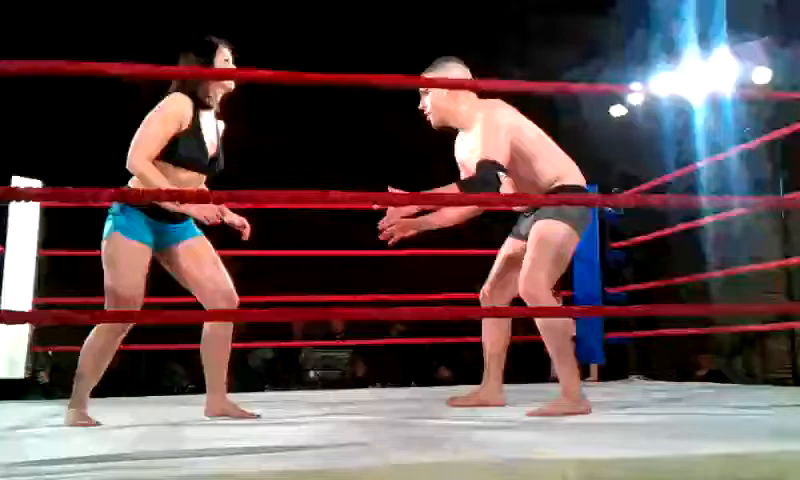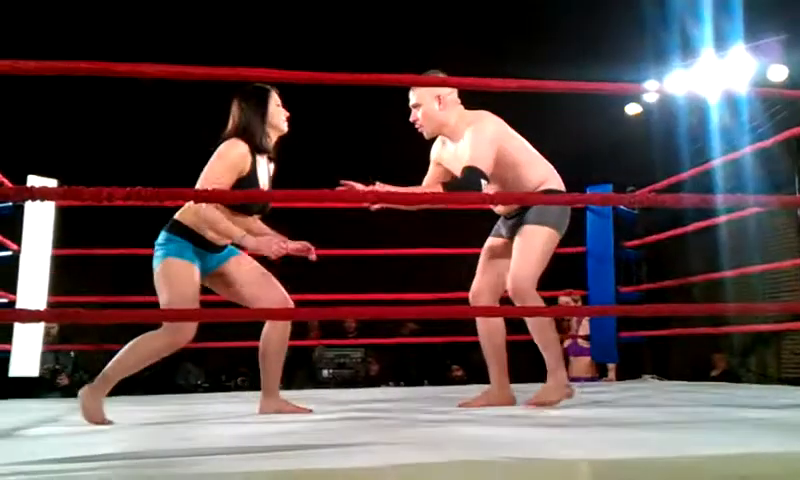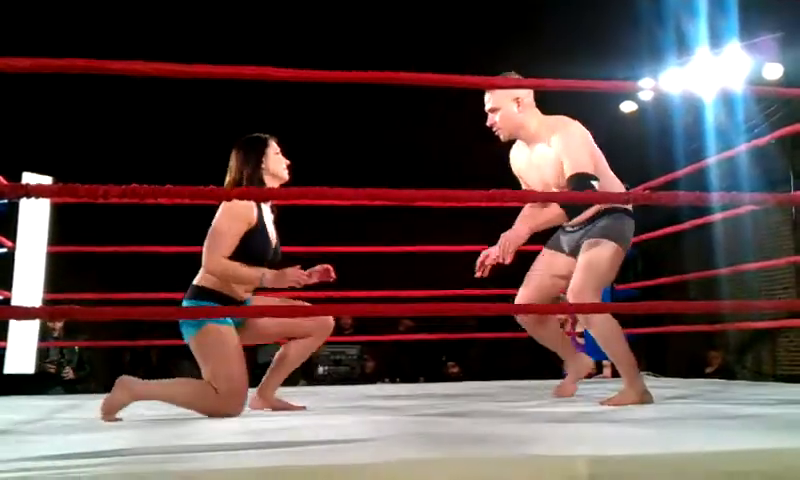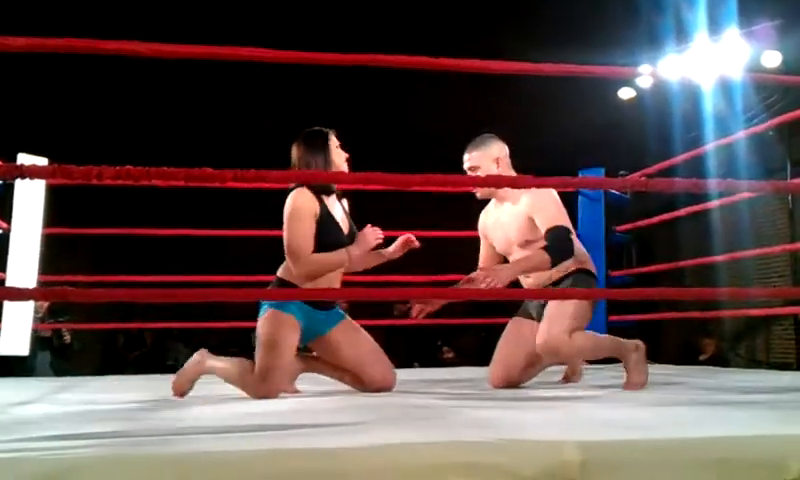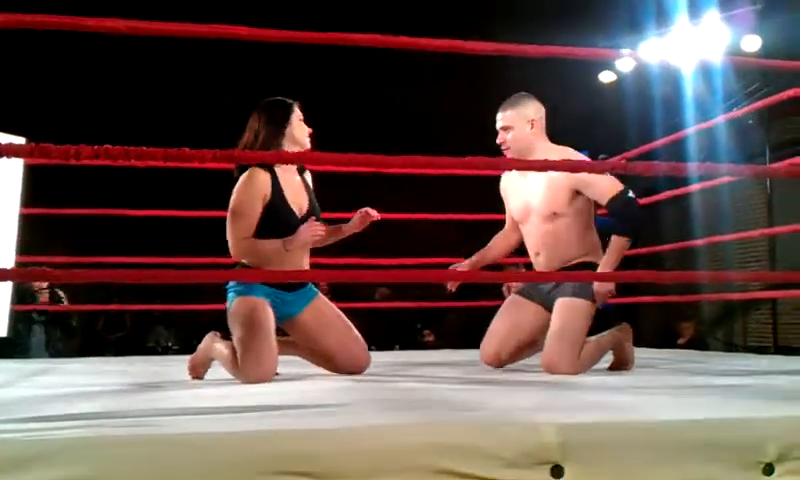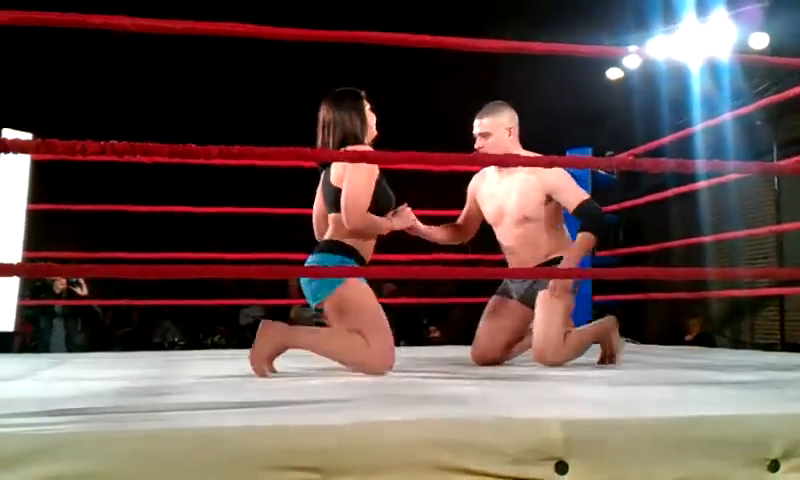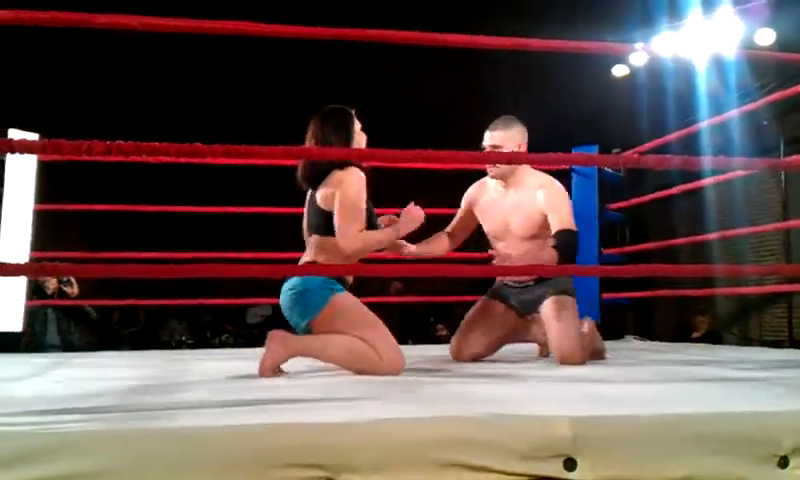
dt=0.7s
person 1, frame 1
left shoulder: (217, 124)
right shoulder: (178, 105)
right elbow: (136, 161)
left wrist: (225, 214)
right wrist: (185, 203)
left hip: (178, 226)
right hip: (135, 216)
left knee: (225, 299)
right knee: (122, 315)
left ankle: (217, 399)
right ankle: (76, 405)
person 1, frame 2
left shoulder: (267, 163)
right shoulder: (237, 151)
right elbow: (201, 205)
left wrist: (284, 243)
right wrist: (248, 239)
left hip: (218, 252)
right hip: (181, 244)
left knee: (281, 306)
right knee: (181, 328)
left ankle: (271, 399)
right ankle: (95, 391)
person 1, frame 3
left shoulder: (265, 210)
right shoulder: (241, 203)
right elbow: (212, 263)
left wrist: (301, 277)
right wrist: (270, 278)
left hip: (241, 309)
right hip: (208, 307)
left knee: (322, 321)
right knee: (229, 402)
left ankle: (265, 392)
right ankle: (132, 389)
person 1, frame 4
left shoulder: (338, 201)
right shoulder: (303, 198)
right elbow: (304, 266)
left wrist: (388, 253)
right wrist: (354, 249)
left hip: (327, 311)
right hip: (289, 304)
left knee: (383, 381)
right knee: (266, 387)
left ankle: (298, 363)
right ankle: (206, 361)
person 1, frame 5
left shoulder: (303, 175)
right shoulder: (257, 178)
right elbow: (239, 249)
left wrist: (349, 227)
right wrist: (289, 243)
left hip: (299, 290)
right hip: (256, 288)
left knee: (358, 361)
right knee: (257, 372)
left ankle: (278, 345)
right ankle: (214, 347)
person 1, frame 6
left shoulder: (334, 165)
right shoulder: (360, 154)
right elbow: (352, 220)
left wrist: (385, 224)
right wrist: (394, 222)
left hip: (327, 264)
right hip: (337, 266)
left knee: (383, 357)
right knee: (378, 360)
left ankle: (289, 336)
right ankle: (279, 334)
person 1, frame 7
left shoulder: (319, 183)
right shoulder: (350, 177)
right elbow: (351, 245)
left wrist: (377, 226)
right wrist: (399, 228)
left hip: (297, 290)
right hip: (318, 287)
right knee: (389, 361)
left ankle: (290, 344)
right ankle: (289, 344)
person 2, frame 1
left shoulder: (492, 116)
right shoulder: (463, 143)
left elbow: (487, 183)
right elbow: (474, 202)
left wrist: (417, 201)
right wrist: (419, 223)
left hip: (564, 199)
right hip: (532, 212)
left knee: (532, 288)
right knee: (492, 296)
left ankle: (573, 395)
right ankle: (491, 388)
person 2, frame 2
left shoulder: (482, 127)
right shoulder: (443, 149)
left elbow: (469, 188)
right elbow: (427, 196)
left wrist: (400, 193)
right wrist: (376, 194)
left hip: (544, 202)
right hip: (511, 216)
left knee: (519, 286)
right knee: (481, 295)
left ankle: (558, 379)
right ankle: (500, 389)
person 2, frame 3
left shoulder: (565, 133)
right shoulder: (518, 155)
left elbow: (584, 194)
right elbow: (535, 206)
left wrist: (526, 229)
right wrist: (502, 247)
left hip: (609, 220)
right hip: (569, 232)
left knee: (579, 301)
right knee: (525, 308)
left ankle: (636, 386)
right ankle: (575, 364)
person 2, frame 4
left shoulder: (536, 195)
right shoulder: (487, 218)
left elbow: (563, 248)
right elbow: (485, 275)
left wrist: (513, 269)
right wrist: (443, 298)
left hip: (573, 283)
right hip: (535, 297)
left knee: (550, 341)
right knee: (500, 379)
left ankle: (628, 349)
right ankle: (565, 353)
person 2, frame 5
right shoulder: (509, 180)
left elbow: (627, 209)
left wrist: (605, 270)
right wrist: (473, 263)
left hip: (578, 275)
right hip: (539, 282)
left knee: (557, 365)
right knee: (492, 356)
left ankle: (617, 337)
right ankle: (556, 335)
person 2, frame 6
left shoulder: (543, 172)
right shoulder: (480, 183)
left elbow: (593, 218)
right elbow: (461, 232)
left wrist: (568, 265)
right wrist: (420, 229)
right hip: (515, 280)
left knee: (547, 354)
right knee: (482, 355)
left ankle: (603, 328)
right ankle: (543, 330)
person 2, frame 7
left shoulder: (548, 191)
right shoulder: (477, 192)
left elbow: (569, 249)
right elbow: (450, 238)
left wrist: (522, 260)
right wrist: (411, 249)
left hip: (550, 282)
right hip: (506, 287)
left knee: (569, 355)
right knee: (460, 352)
left ankle: (586, 332)
right ankle: (529, 329)
